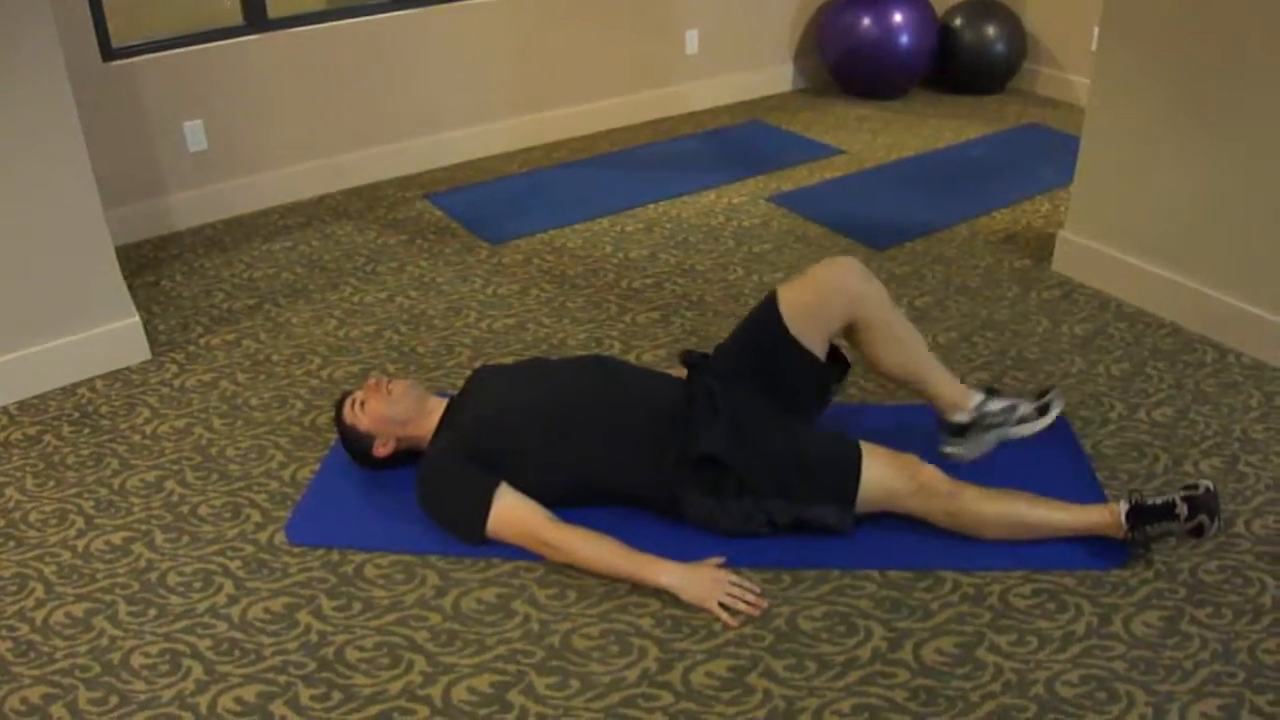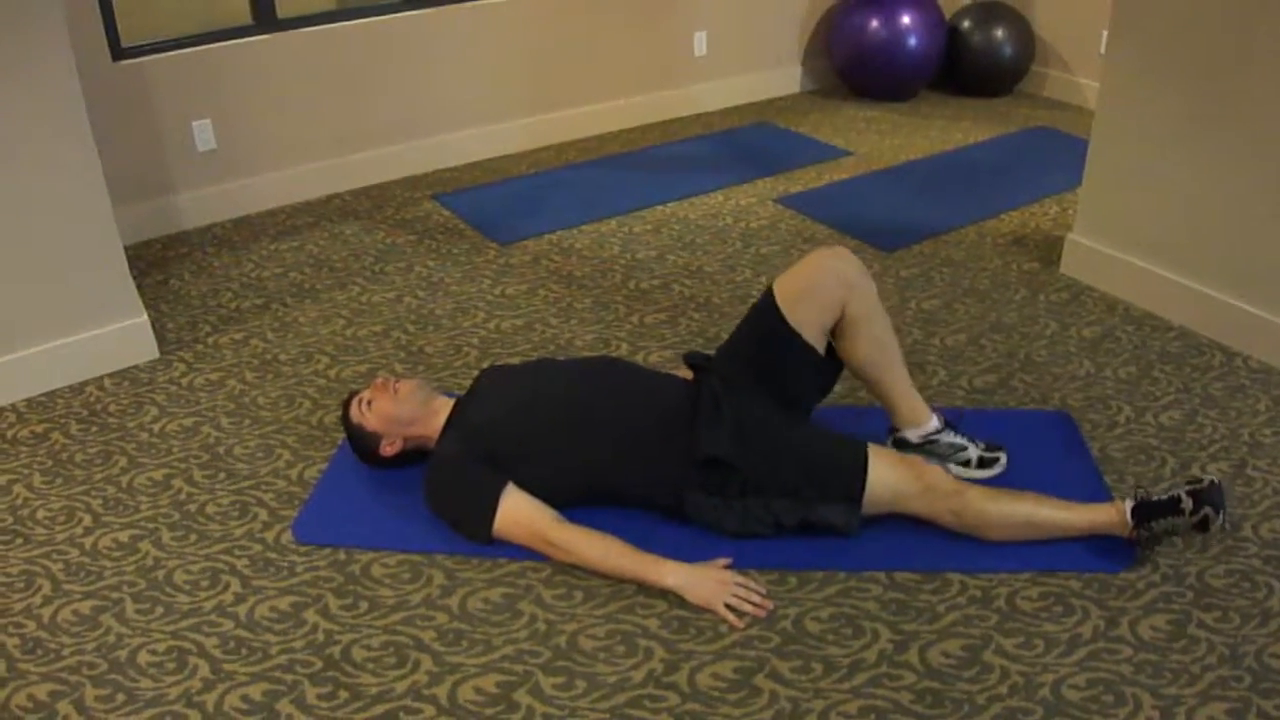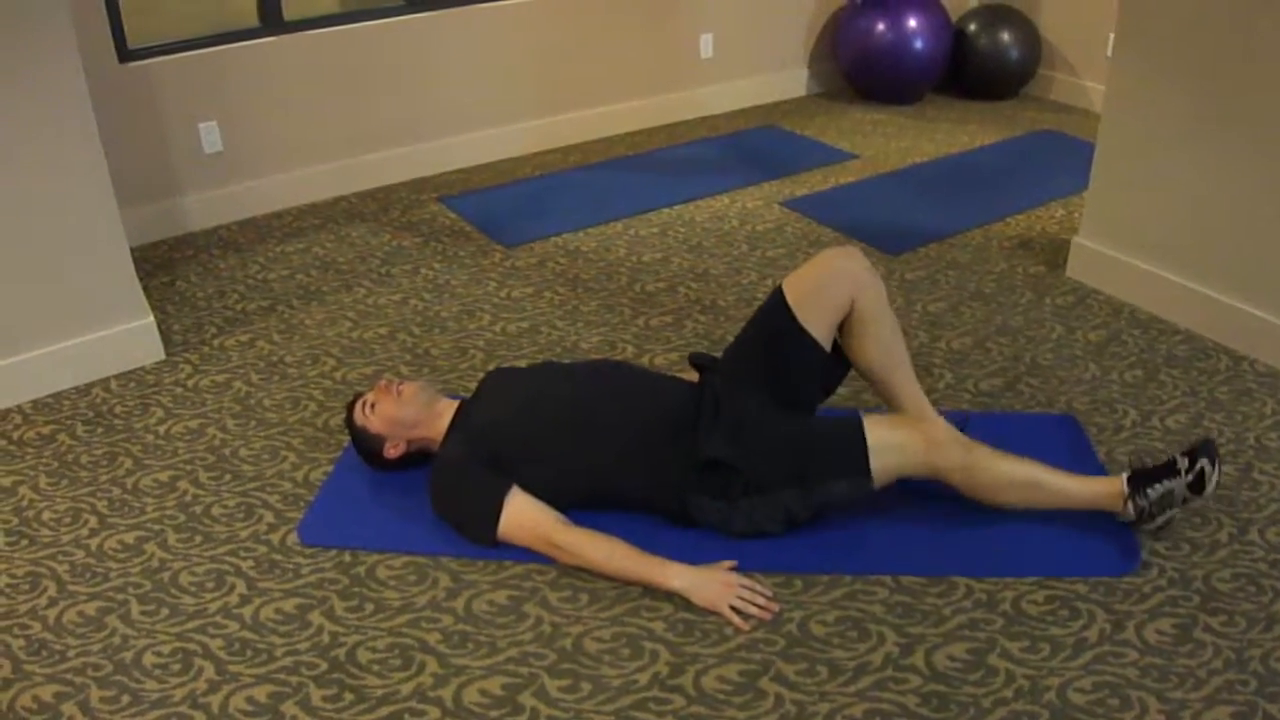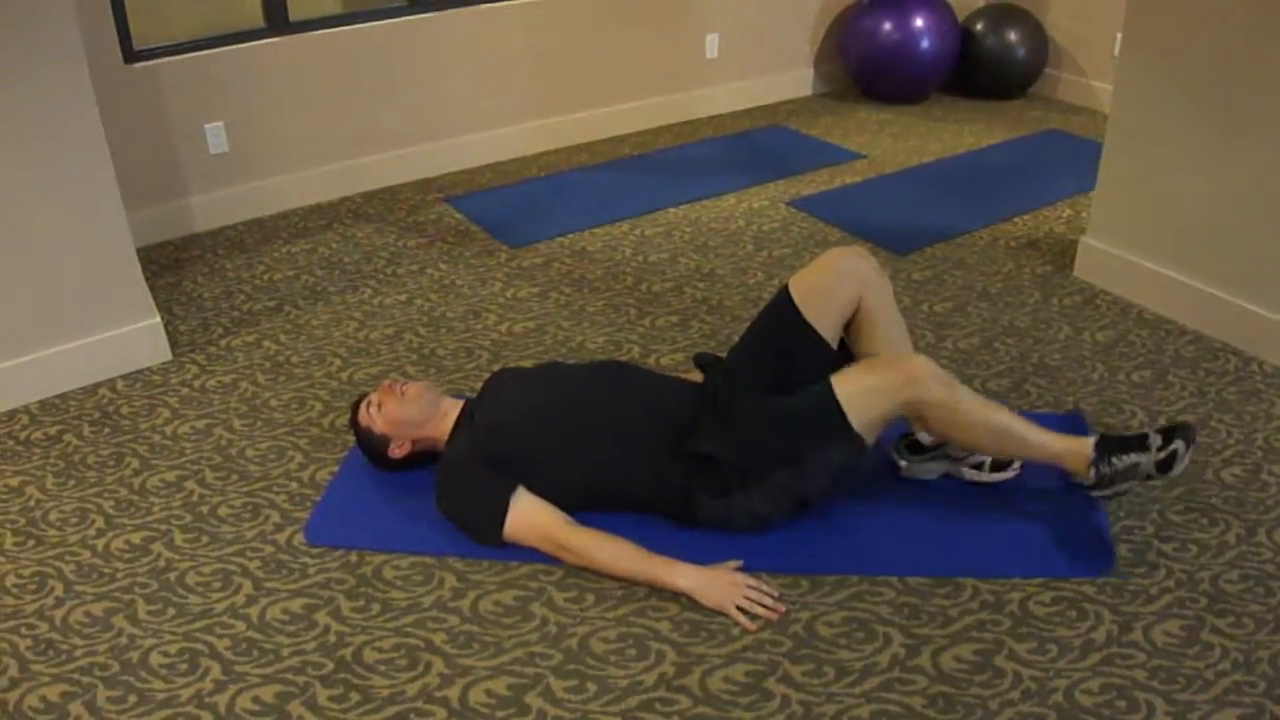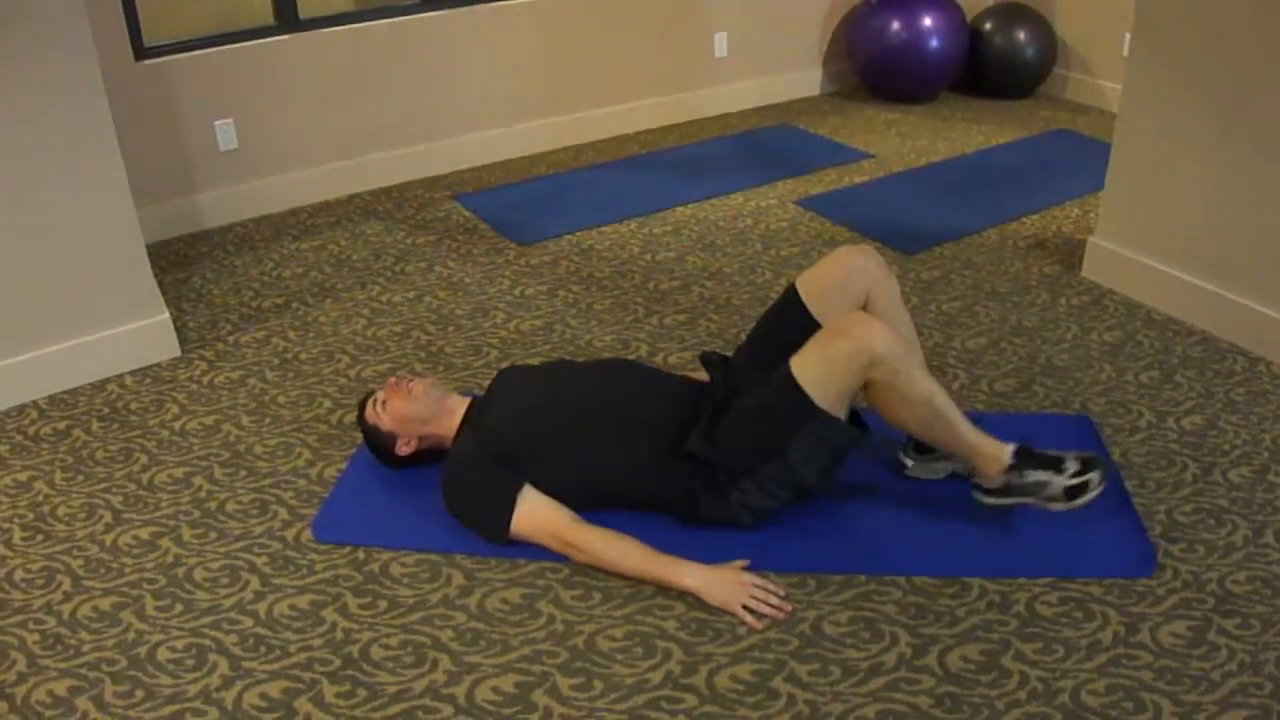
dt=0.3s
person 1, frame 1
left shoulder: (486, 383)
right shoulder: (448, 477)
right elbow: (550, 536)
left wrist: (685, 375)
right wrist: (673, 576)
left hip: (707, 393)
right hip: (708, 471)
left knee: (842, 280)
right knee: (917, 486)
left ankle: (969, 414)
right ankle: (1122, 519)
person 1, frame 2
left shoulder: (494, 385)
right shoulder: (455, 475)
right elbow: (554, 535)
left wrist: (693, 376)
right wrist: (679, 577)
left hip: (714, 394)
right hip: (717, 473)
left knee: (835, 271)
right knee: (923, 490)
left ankle: (920, 431)
right ankle: (1124, 517)
person 1, frame 3
left shoulder: (499, 388)
right shoulder: (458, 478)
right elbow: (556, 536)
left wrist: (693, 380)
right wrist: (683, 579)
left hip: (718, 399)
right hip: (722, 477)
left knee: (843, 269)
right knee: (930, 441)
left ankle: (916, 428)
right ankle: (1121, 493)
person 1, frame 4
left shoulder: (504, 387)
right shoulder: (464, 477)
right elbow: (562, 537)
left wrist: (701, 378)
right wrist: (689, 578)
left hip: (720, 397)
right hip: (725, 474)
left knee: (851, 267)
right knee: (910, 374)
left ankle: (929, 441)
right ankle: (1085, 460)
person 1, frame 5
left shoulder: (509, 384)
right shoulder: (470, 475)
right elbow: (570, 535)
left wrist: (710, 378)
right wrist: (697, 578)
left hip: (722, 397)
right hip: (728, 476)
left knee: (858, 266)
right knee: (867, 337)
left ankle: (938, 443)
right ankle: (995, 468)
